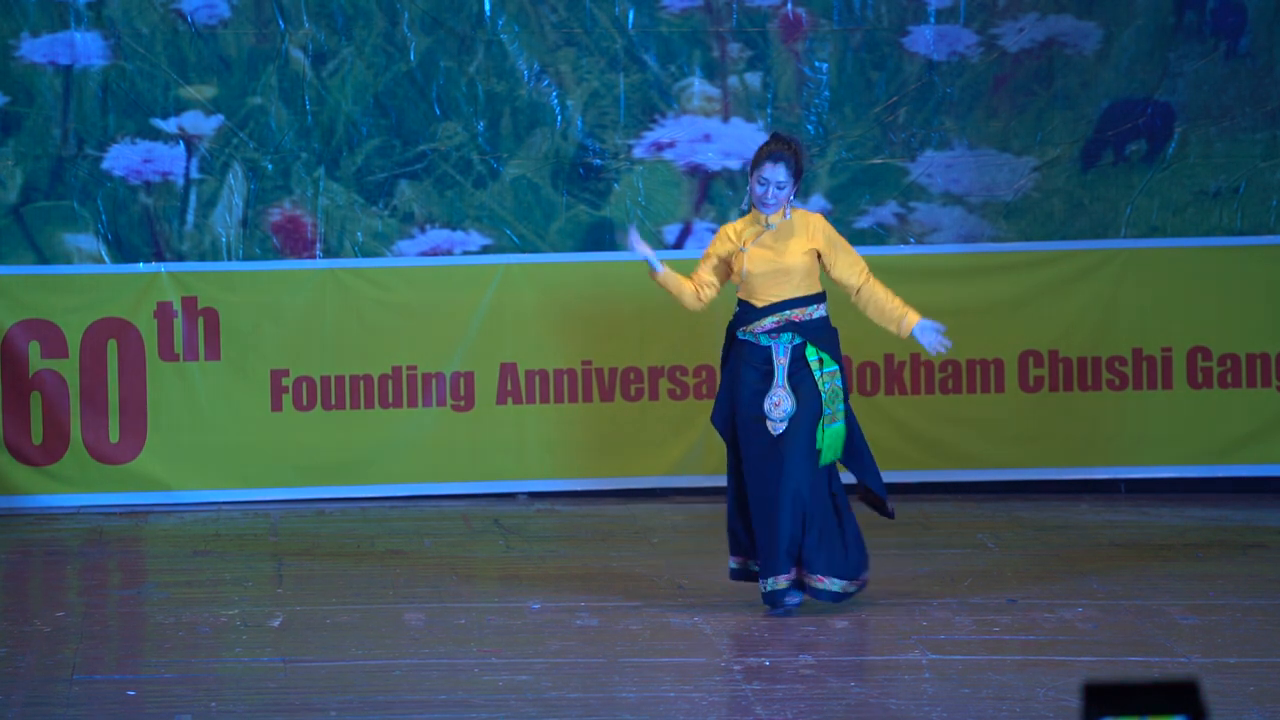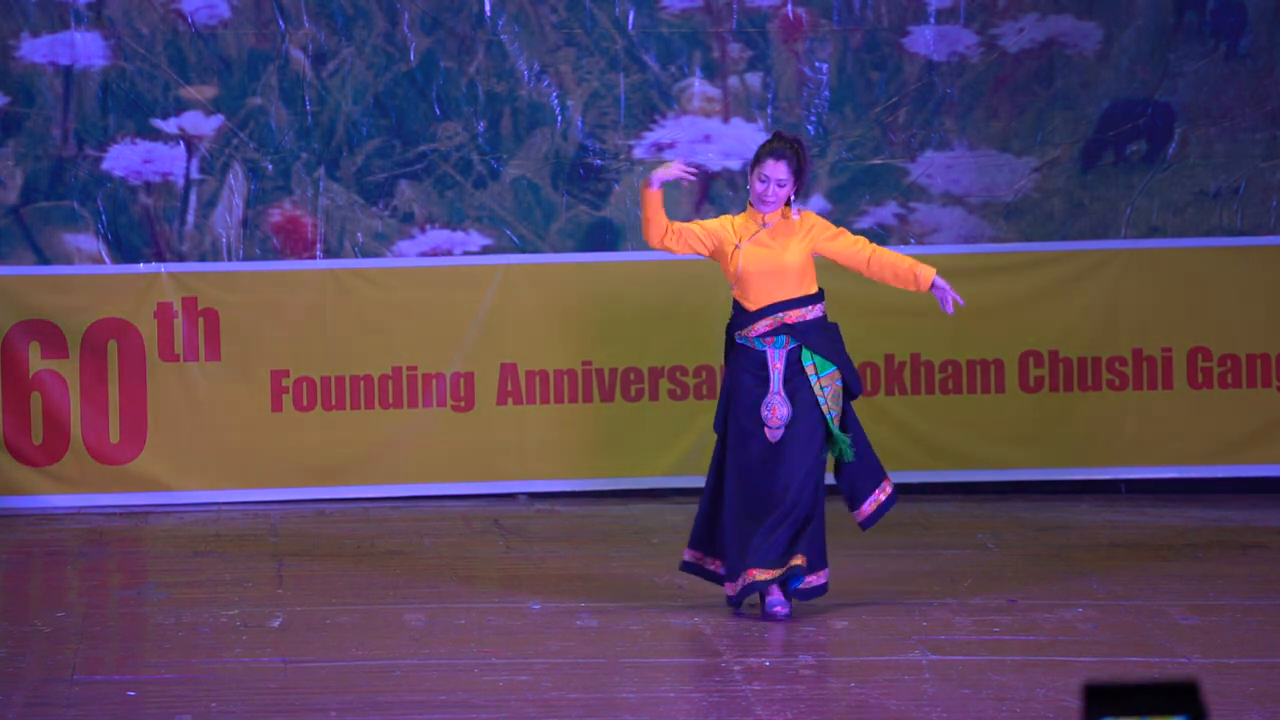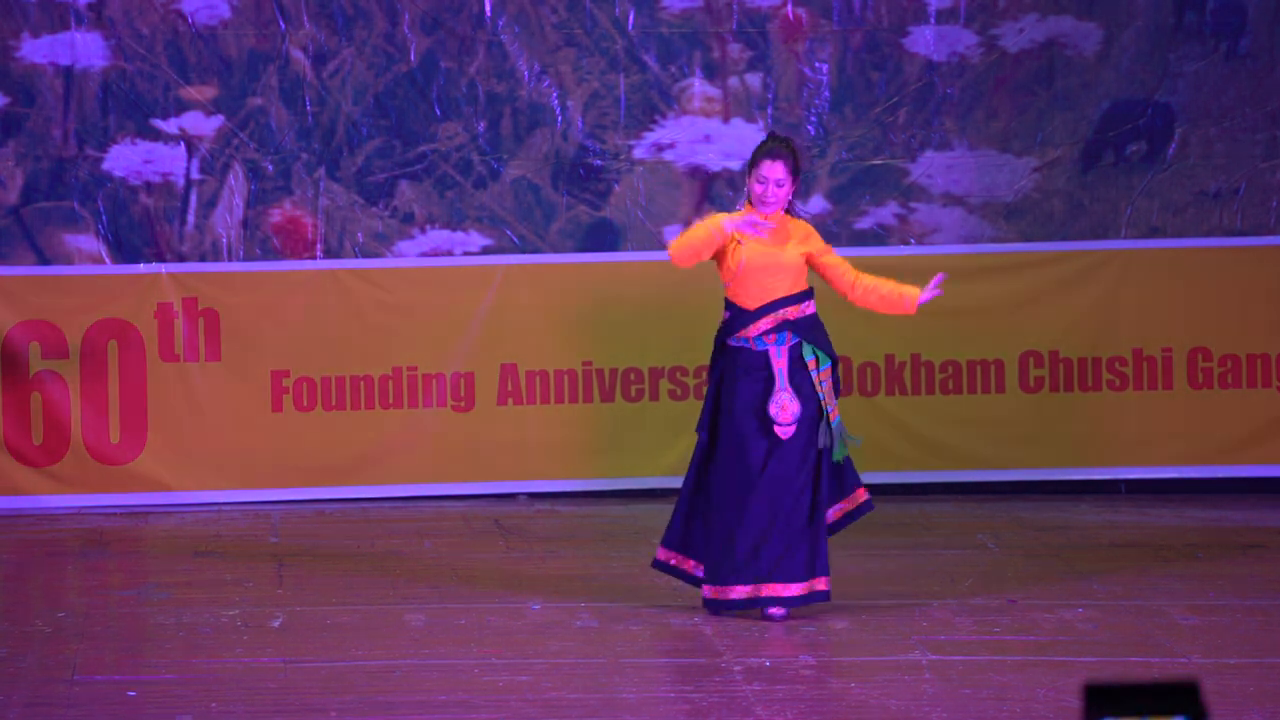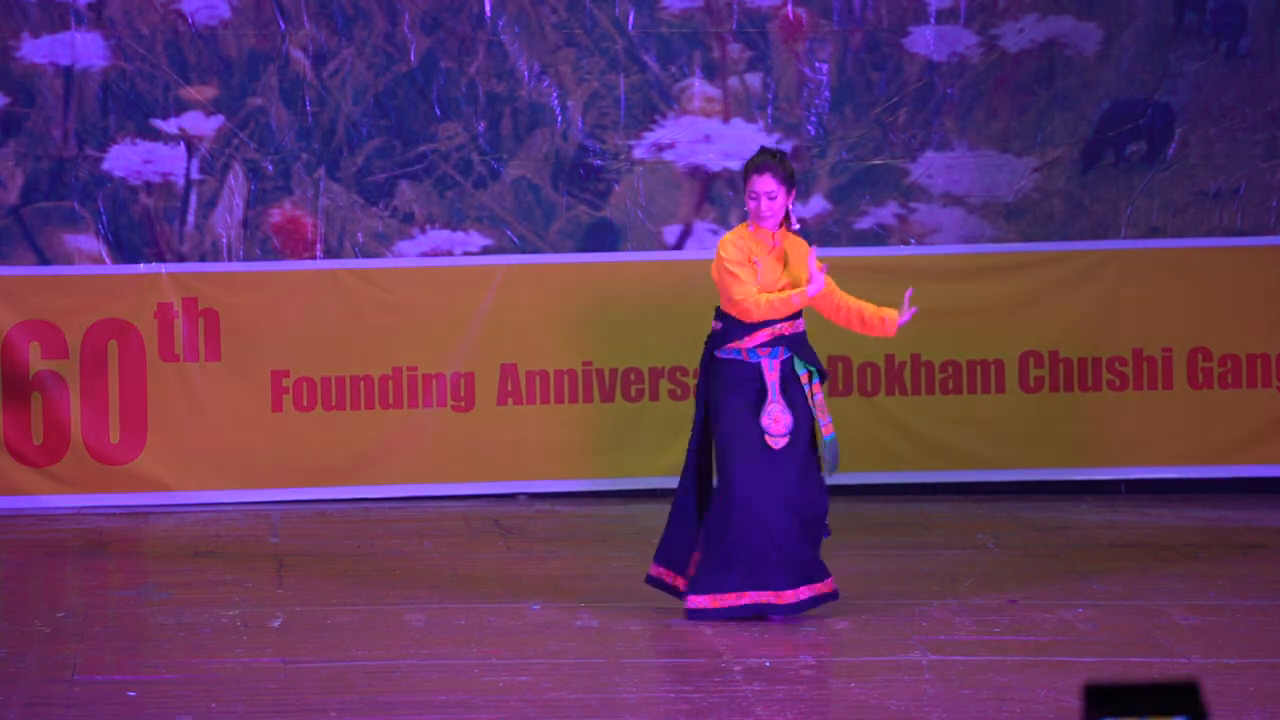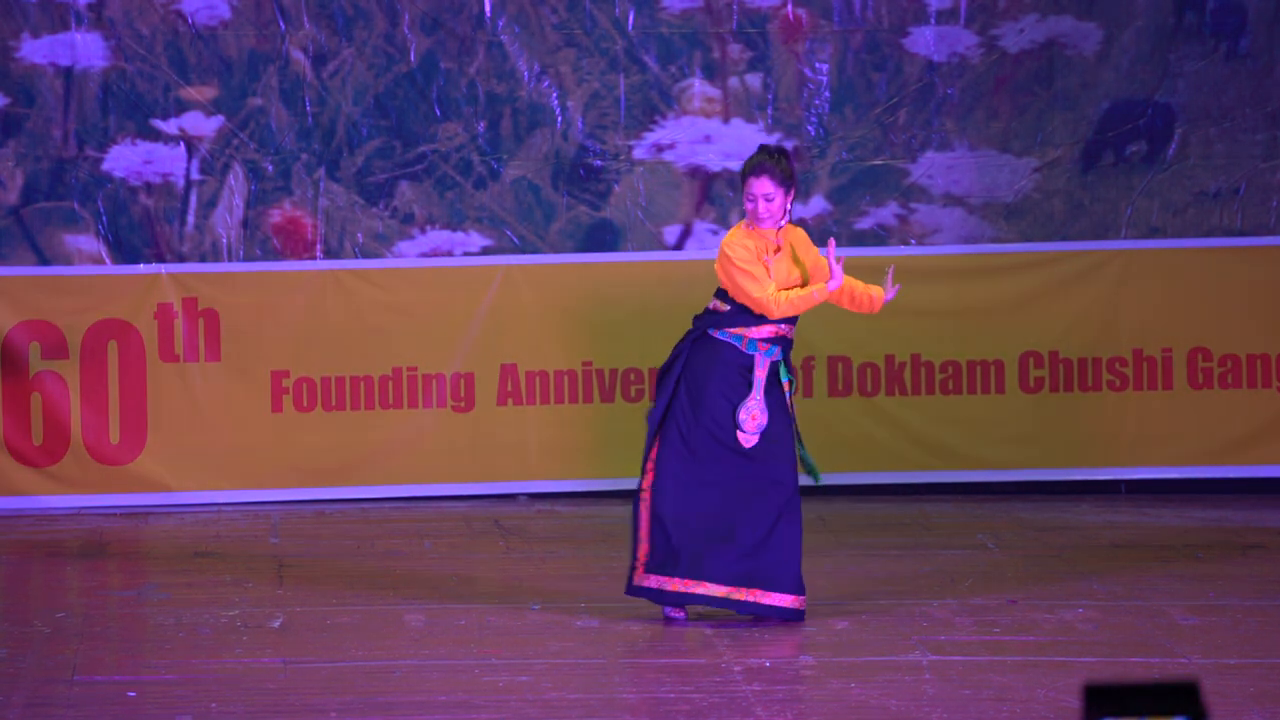
dt=0.2s
person 1, frame 1
left shoulder: (814, 227)
right shoulder: (731, 235)
left elbow: (859, 282)
right elbow: (697, 294)
left wrist: (910, 323)
right wrist: (653, 262)
left hip: (807, 358)
right hip: (752, 360)
left knee: (801, 465)
right knee: (760, 467)
left ankle: (811, 570)
right ankle: (776, 574)
person 1, frame 2
left shoulder: (809, 227)
right shoulder: (727, 230)
left elbow: (868, 257)
right elbow: (662, 236)
left wrist: (928, 279)
right wrist: (655, 187)
left hip: (806, 359)
right hip: (751, 361)
left knee: (797, 467)
right knee: (747, 467)
left ankle: (780, 575)
right ankle: (748, 574)
person 1, frame 3
left shoulder: (801, 233)
right shoulder: (727, 229)
left elbow: (851, 283)
right elbow: (680, 253)
left wrist: (914, 296)
right wrist: (729, 224)
left hip: (799, 360)
right hip: (746, 362)
left knee: (791, 469)
right knee: (741, 469)
left ankle: (779, 584)
right ankle: (735, 580)
person 1, frame 4
left shoulder: (798, 247)
right shoulder: (732, 245)
left elbow: (834, 304)
right elbow: (750, 306)
left wrist: (890, 319)
right wrist: (805, 293)
left hip: (787, 373)
right hip: (735, 375)
left knee: (789, 480)
right knee: (743, 481)
left ankle: (777, 588)
right ankle: (716, 589)
person 1, frame 5
left shoulder: (796, 238)
right shoulder: (736, 244)
left elbow: (830, 282)
right elbow: (770, 302)
left wrist: (877, 296)
right wrist: (825, 288)
left hip: (766, 371)
right hip: (717, 362)
left knee: (772, 477)
right knee: (691, 471)
left ankle: (762, 587)
right ankle: (674, 586)
